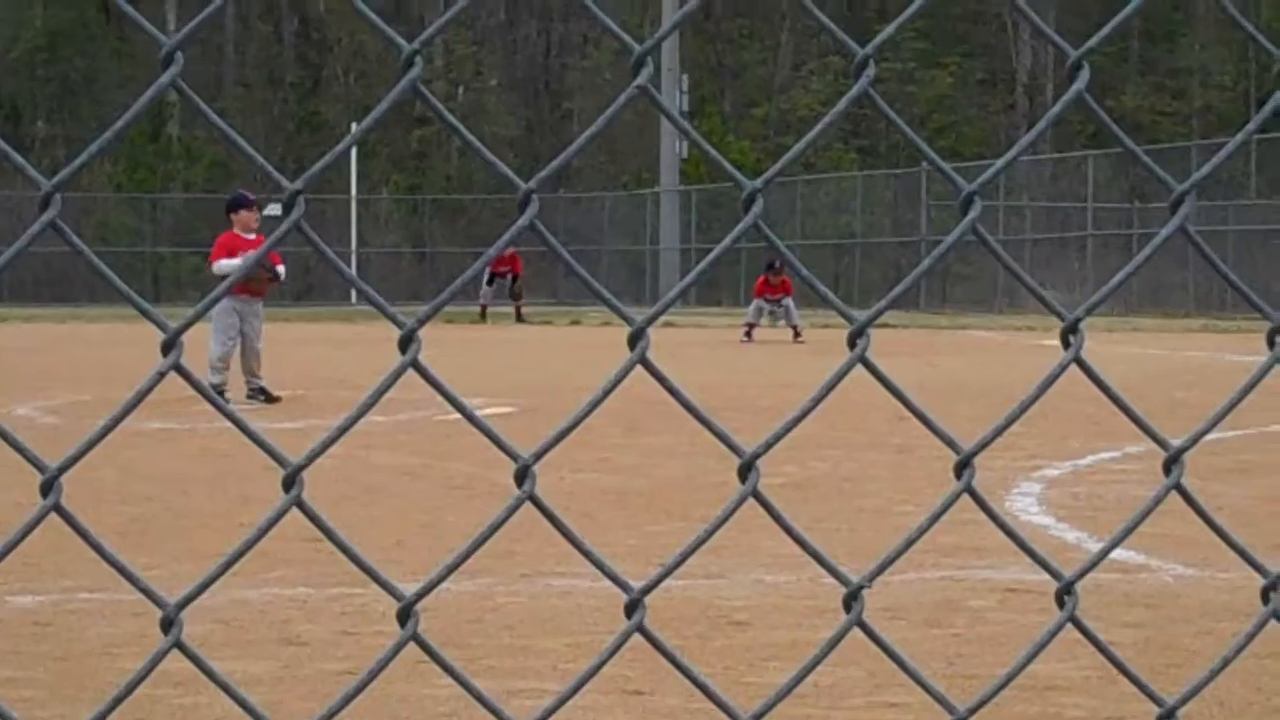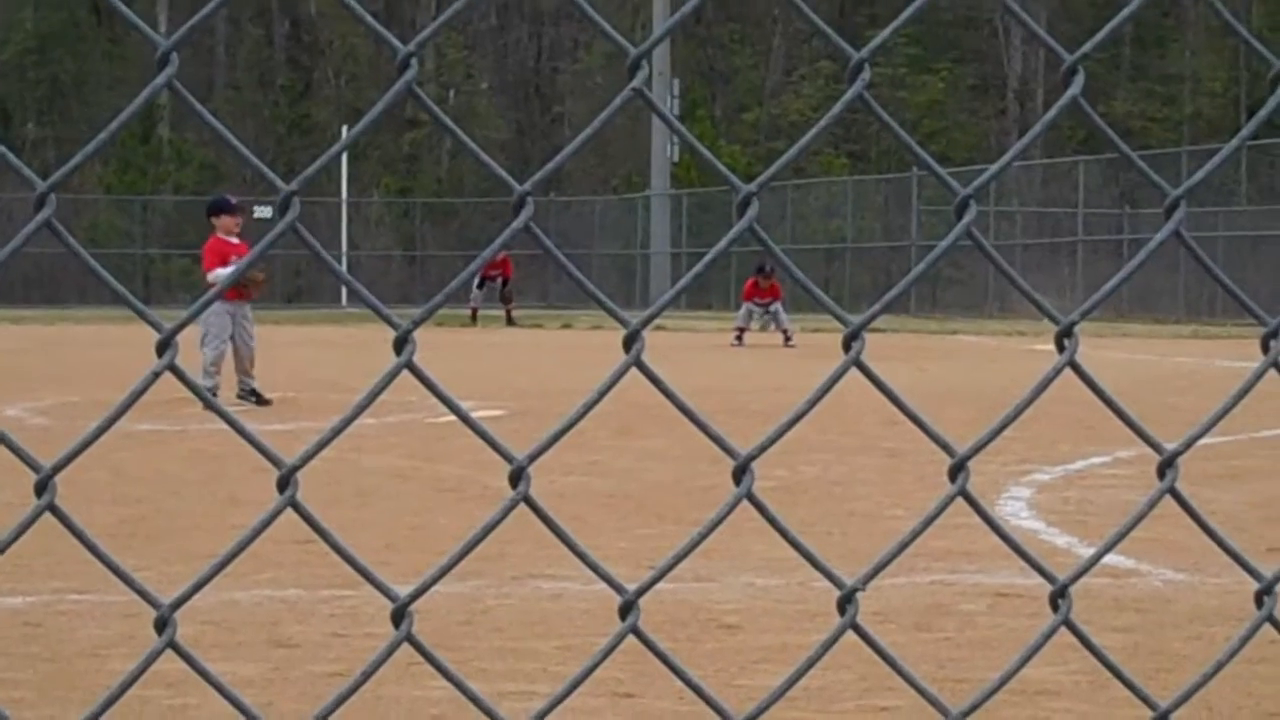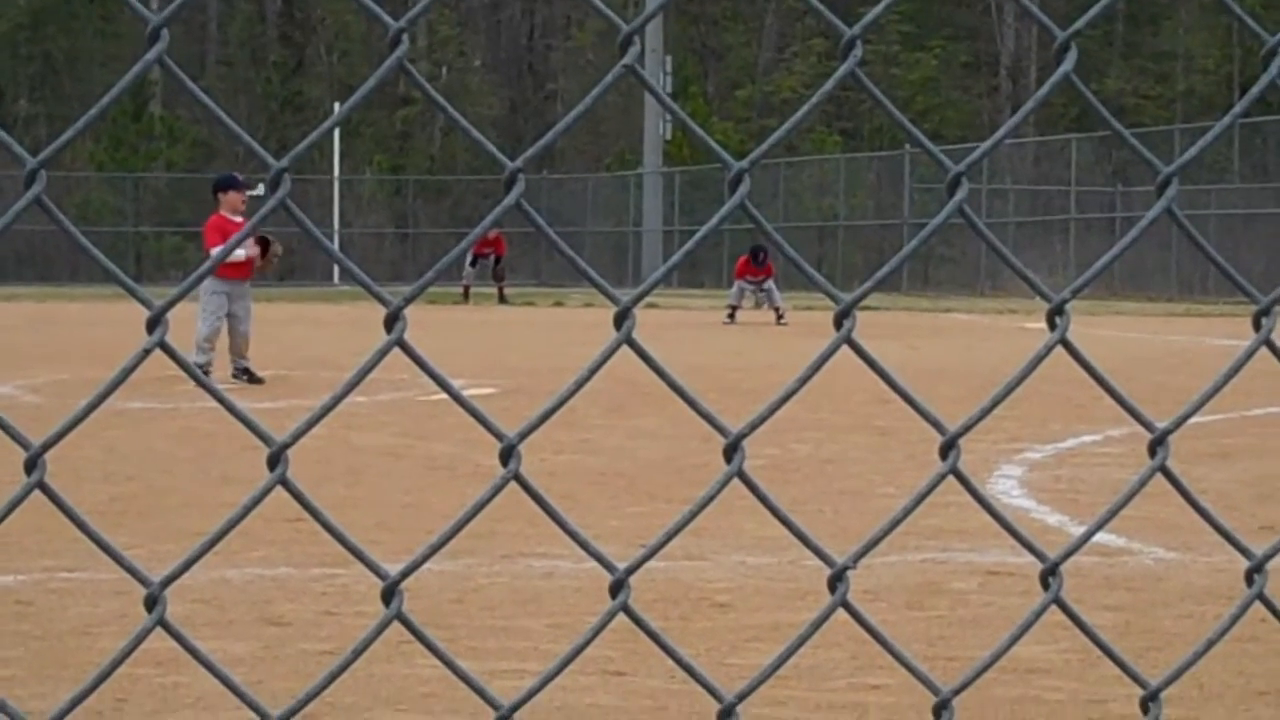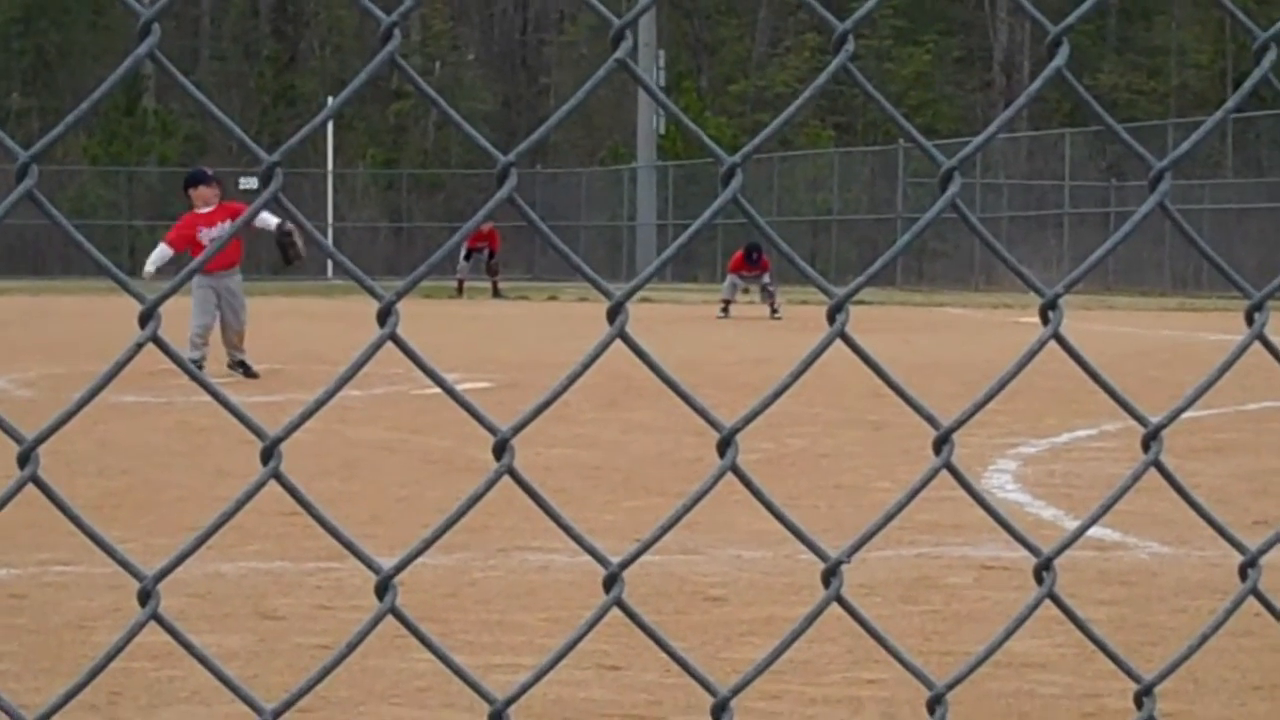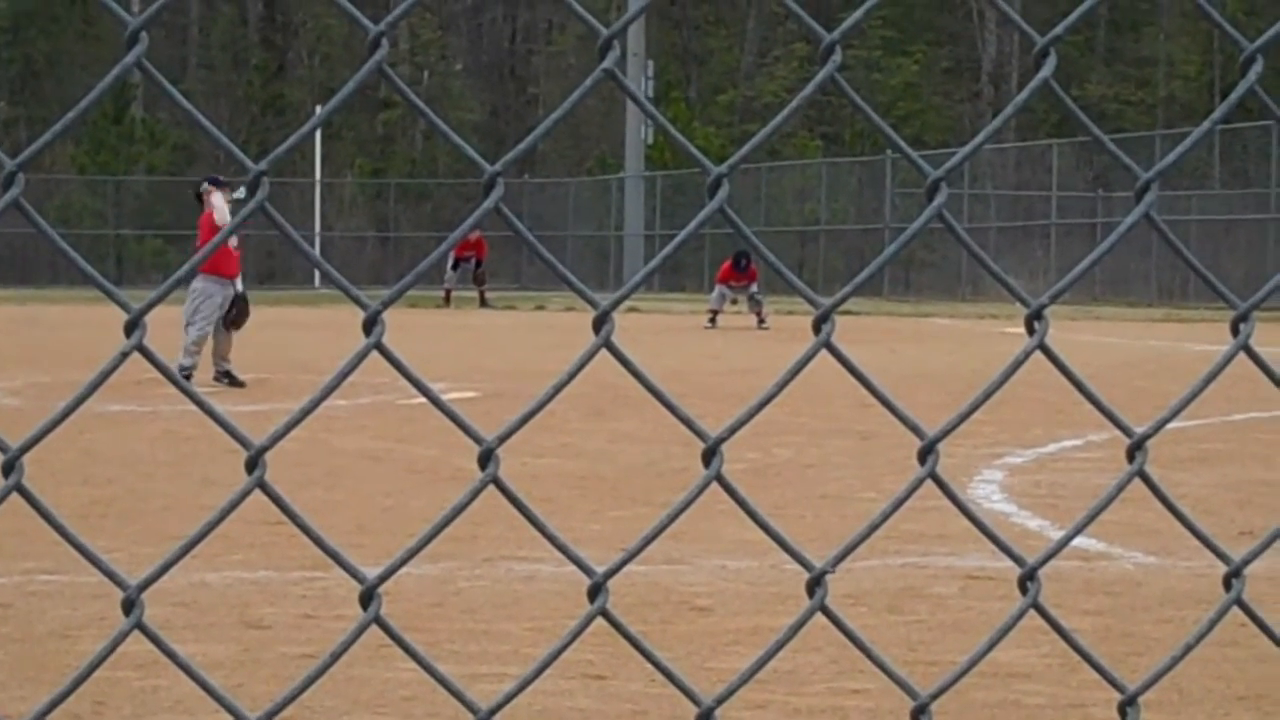
dt=0.5s
person 1, frame 1
left shoulder: (262, 242)
right shoulder: (225, 240)
left elbow: (280, 267)
right elbow: (217, 266)
left wrist: (273, 274)
right wrist: (243, 263)
left hip: (254, 302)
right hip: (229, 300)
left knee: (253, 346)
right knee: (224, 345)
left ankle: (255, 387)
right ankle: (216, 387)
person 1, frame 2
left shoulder: (243, 246)
right shoulder: (212, 246)
right elbow: (213, 275)
left hip: (242, 305)
right hip: (218, 305)
left knee: (246, 348)
right knee: (215, 348)
left ankle: (247, 388)
right ankle: (209, 391)
person 1, frame 3
left shoulder: (246, 225)
right shoulder: (214, 223)
left elbow: (250, 252)
right elbow: (217, 252)
left wrist: (258, 254)
right wrist: (245, 254)
left hip: (242, 286)
right hip: (217, 284)
left knee: (242, 329)
right knee: (210, 327)
left ankle: (241, 368)
right ankle: (201, 369)
person 1, frame 4
left shoulder: (231, 209)
right shoulder: (187, 223)
left elbow: (256, 215)
right elbow: (169, 245)
left wrist: (279, 225)
right wrist: (151, 265)
left hip: (232, 276)
right hip: (205, 279)
left knee: (236, 322)
right knee: (202, 323)
left ankle: (237, 359)
right ankle: (195, 363)
person 1, frame 5
right shoulder: (209, 220)
right elbow: (222, 219)
left wrist: (239, 289)
right wrist: (214, 194)
left hip: (227, 286)
right hip: (208, 285)
left knee: (225, 331)
right knee: (199, 330)
left ankle: (222, 370)
right ankle: (184, 371)
